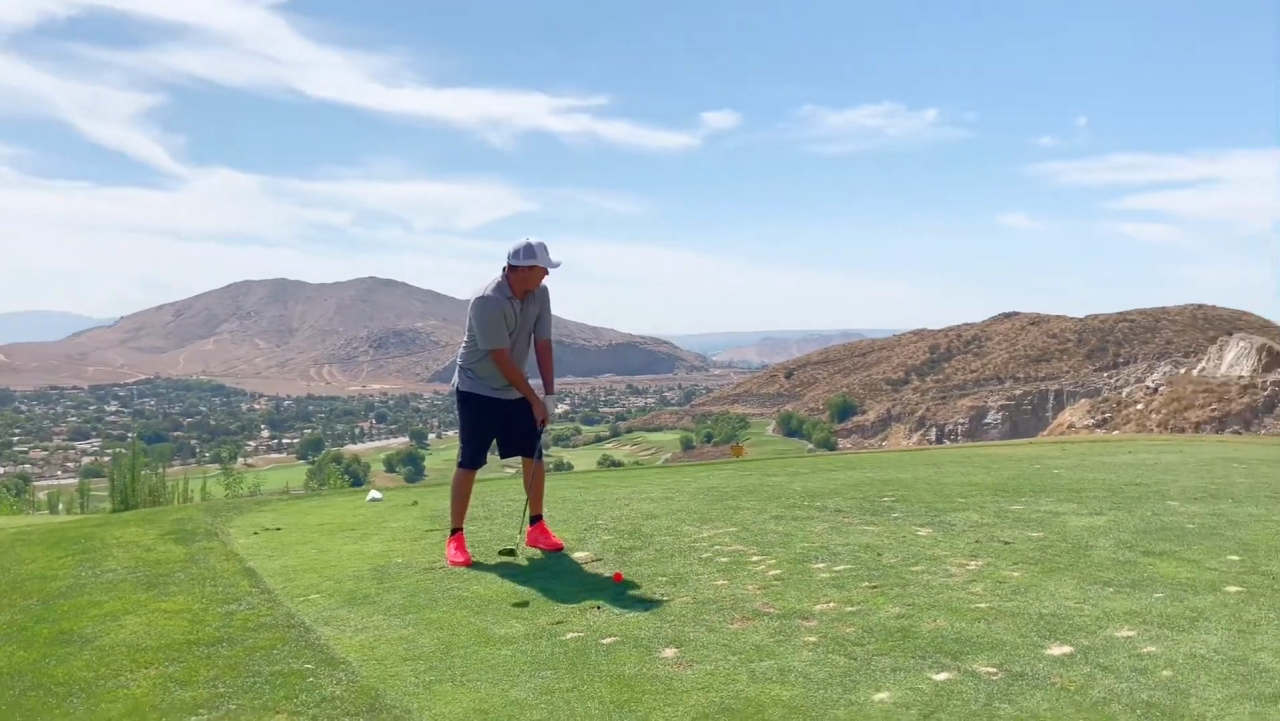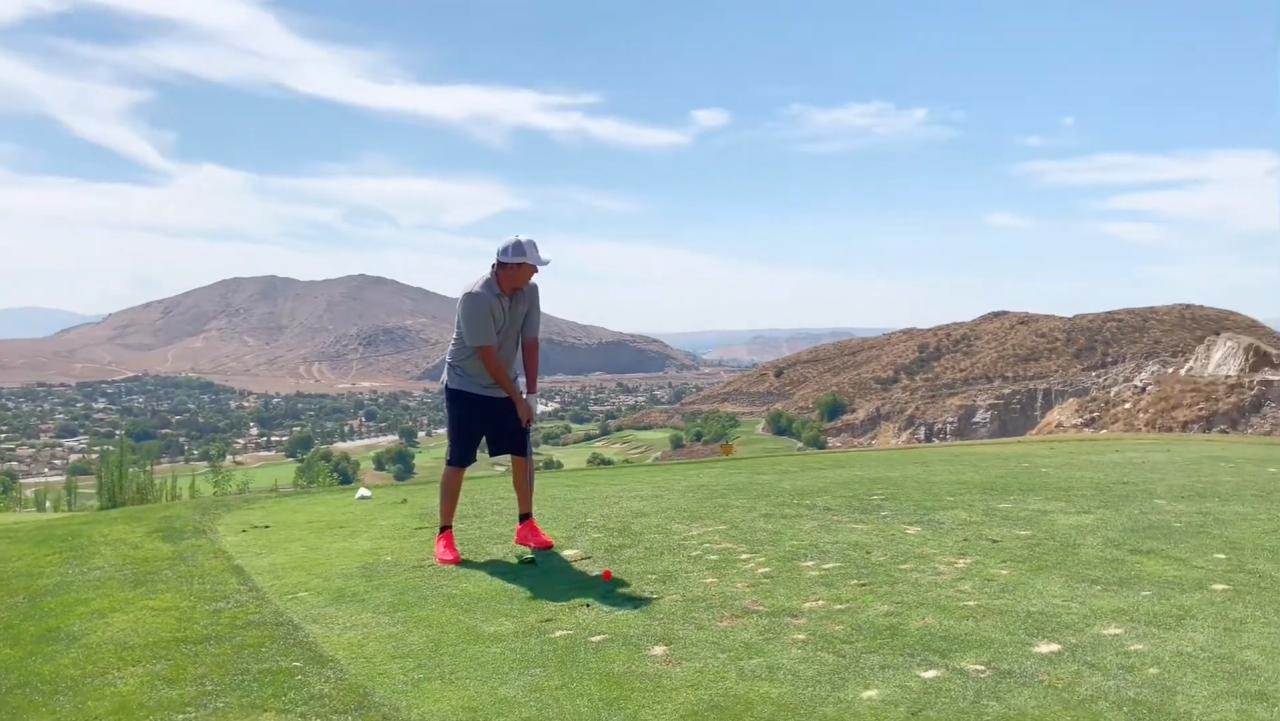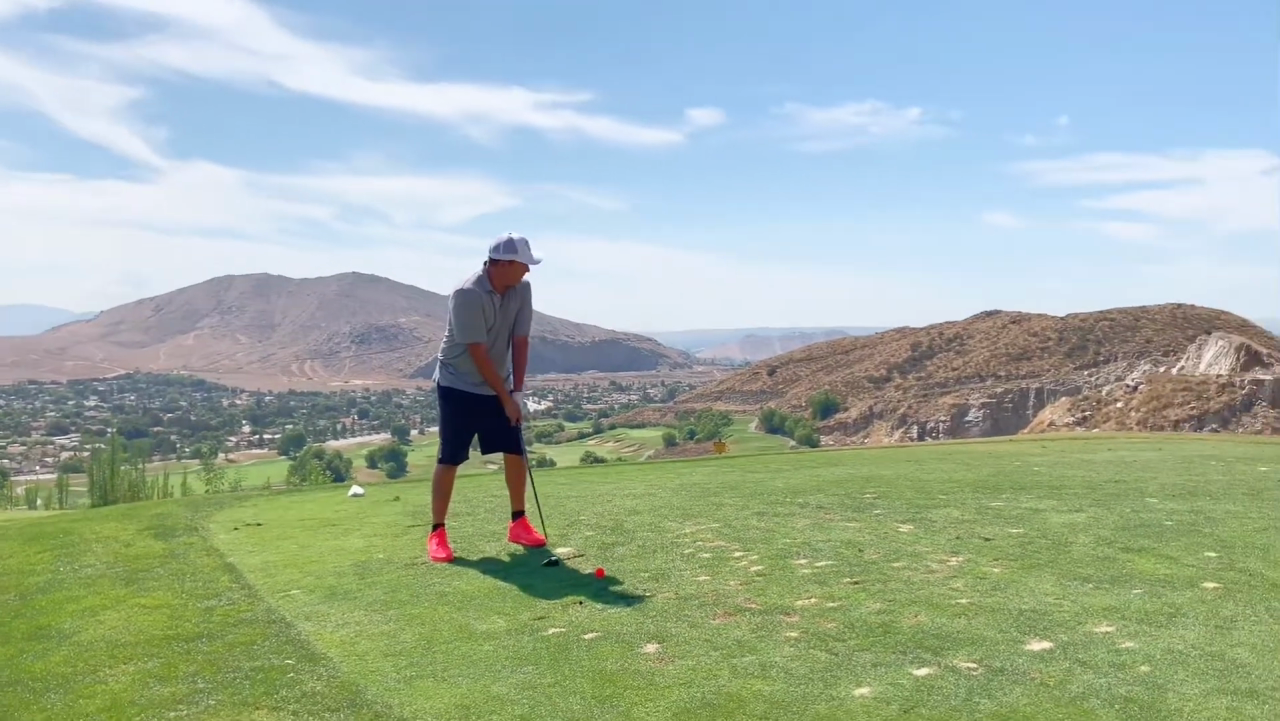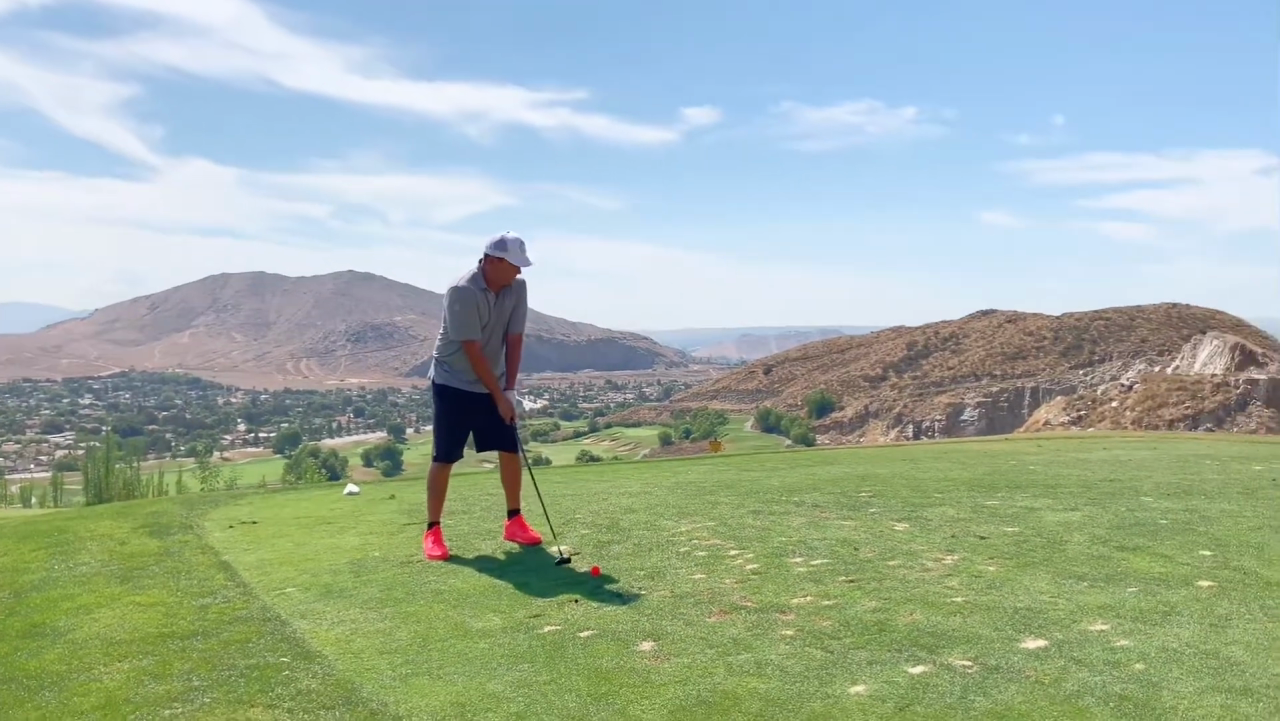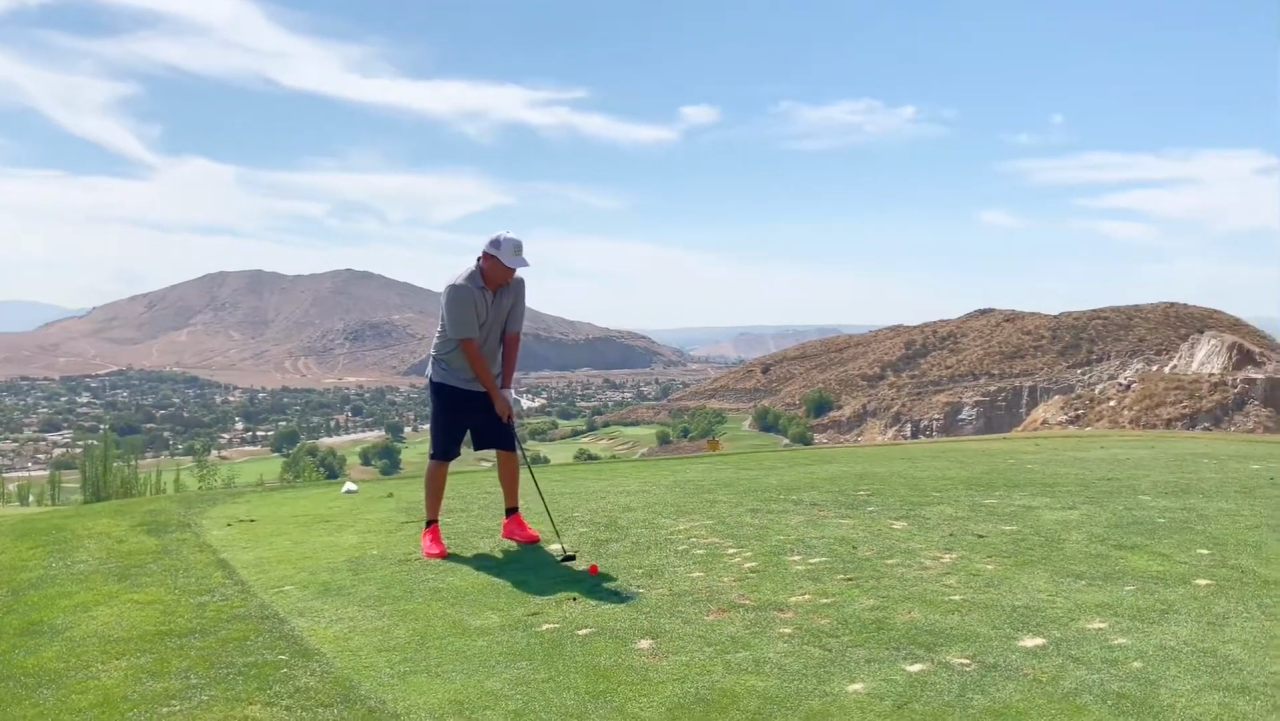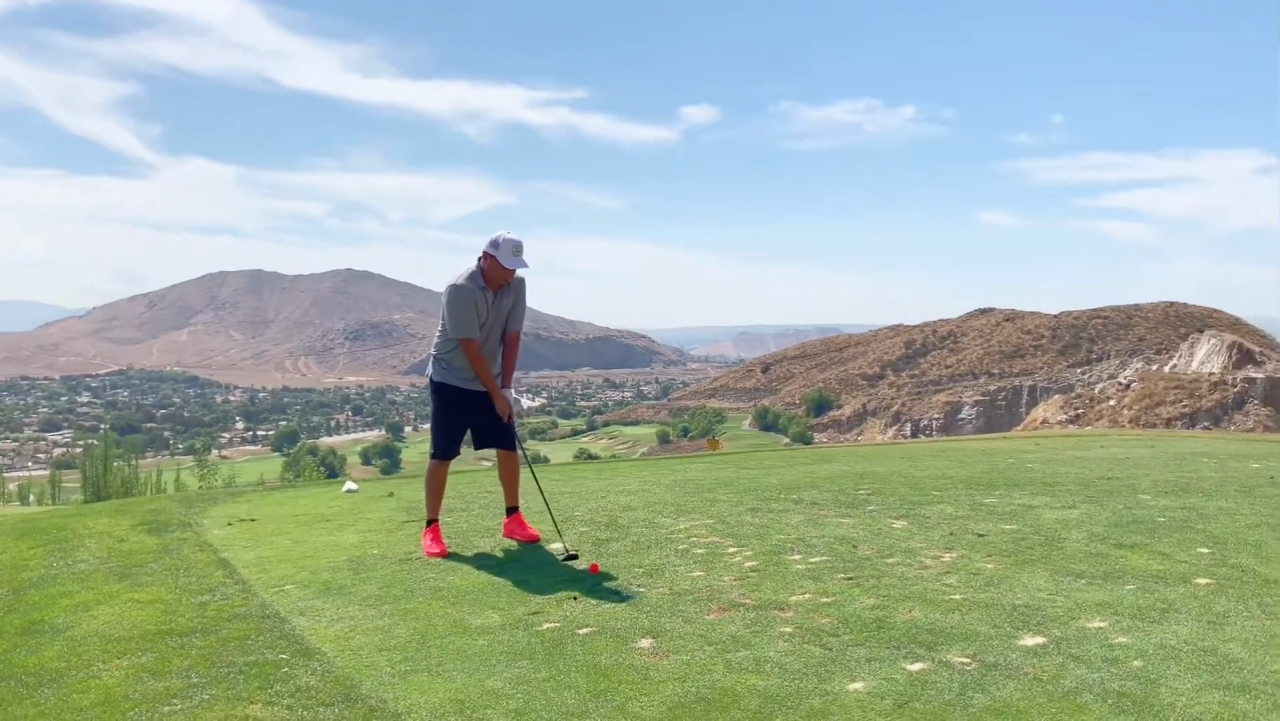
dt=0.1s
person 1, frame 1
left shoulder: (540, 294)
right shoulder: (487, 302)
left elbow: (543, 344)
right elbow: (502, 359)
left wrist: (548, 394)
right wrist: (533, 400)
left hip: (516, 390)
right hip: (477, 390)
left knee: (534, 455)
right knee: (469, 463)
left ankle: (536, 526)
right ankle: (456, 537)
person 1, frame 2
left shoulder: (530, 292)
right shoulder: (475, 298)
left elbow: (530, 343)
right elbow: (488, 357)
left wrist: (531, 393)
right wrist: (518, 400)
left hip: (505, 388)
right hip: (466, 388)
left knee: (522, 453)
right knee: (458, 461)
left ankle: (525, 524)
right ankle: (445, 535)
person 1, frame 3
left shoulder: (522, 289)
right shoulder: (466, 295)
left elbow: (520, 342)
right elbow: (478, 354)
left wrist: (517, 392)
right wrist: (505, 398)
left hip: (498, 386)
right hip: (459, 387)
left knee: (516, 451)
right knee: (450, 459)
left ankle: (518, 522)
right ankle: (437, 533)
person 1, frame 4
left shoulder: (518, 288)
right shoulder: (461, 292)
left elbow: (514, 340)
right elbow: (472, 351)
left wrist: (510, 390)
right wrist: (498, 396)
left hip: (493, 383)
right hip: (453, 384)
left knee: (510, 449)
right knee: (444, 457)
left ankle: (514, 520)
right ankle: (433, 531)
person 1, frame 5
left shoulder: (516, 286)
right shoulder: (459, 290)
left elbow: (511, 339)
right elbow: (470, 349)
left wrist: (506, 388)
right wrist: (495, 395)
left hip: (491, 382)
right hip: (451, 382)
left knee: (508, 447)
right knee: (442, 455)
left ankle: (512, 519)
right ankle: (431, 529)
person 1, frame 6
left shoulder: (517, 285)
right shoulder: (459, 290)
left elbow: (511, 338)
right elbow: (471, 349)
left wrist: (506, 388)
right wrist: (495, 394)
left hip: (491, 381)
right hip: (451, 381)
left knee: (508, 447)
right knee: (442, 454)
left ankle: (513, 518)
right ankle: (431, 528)
